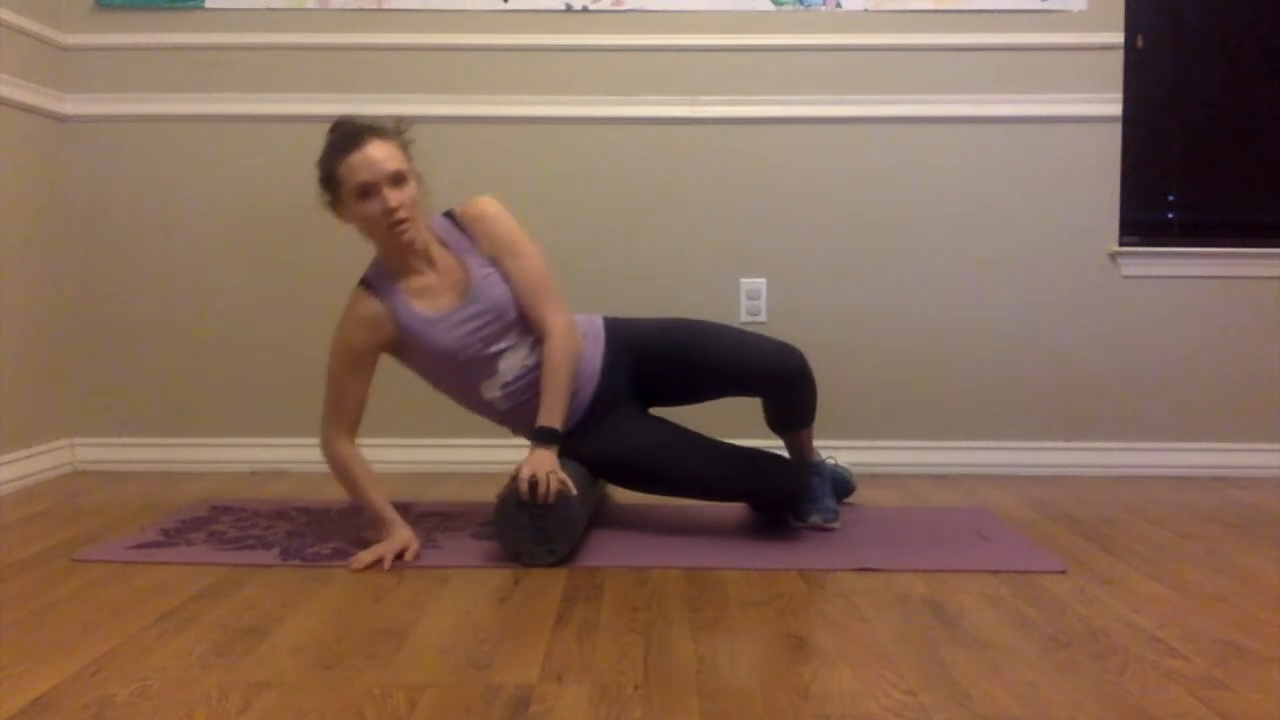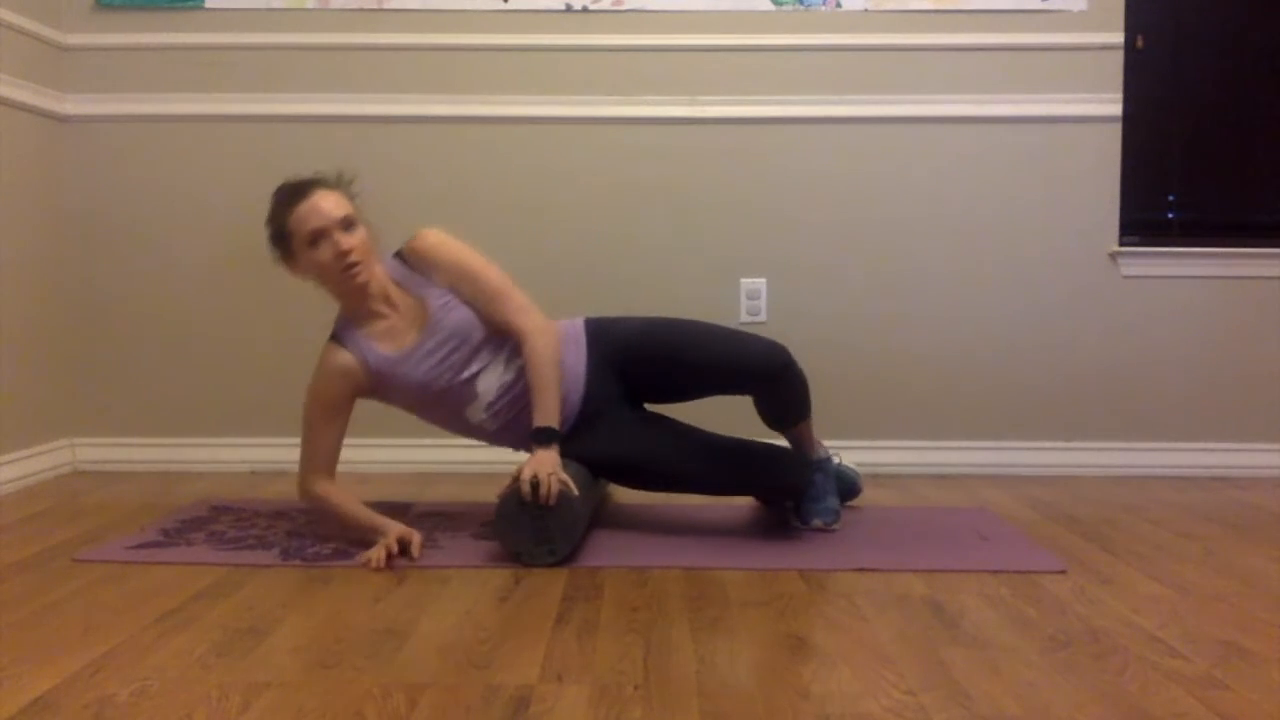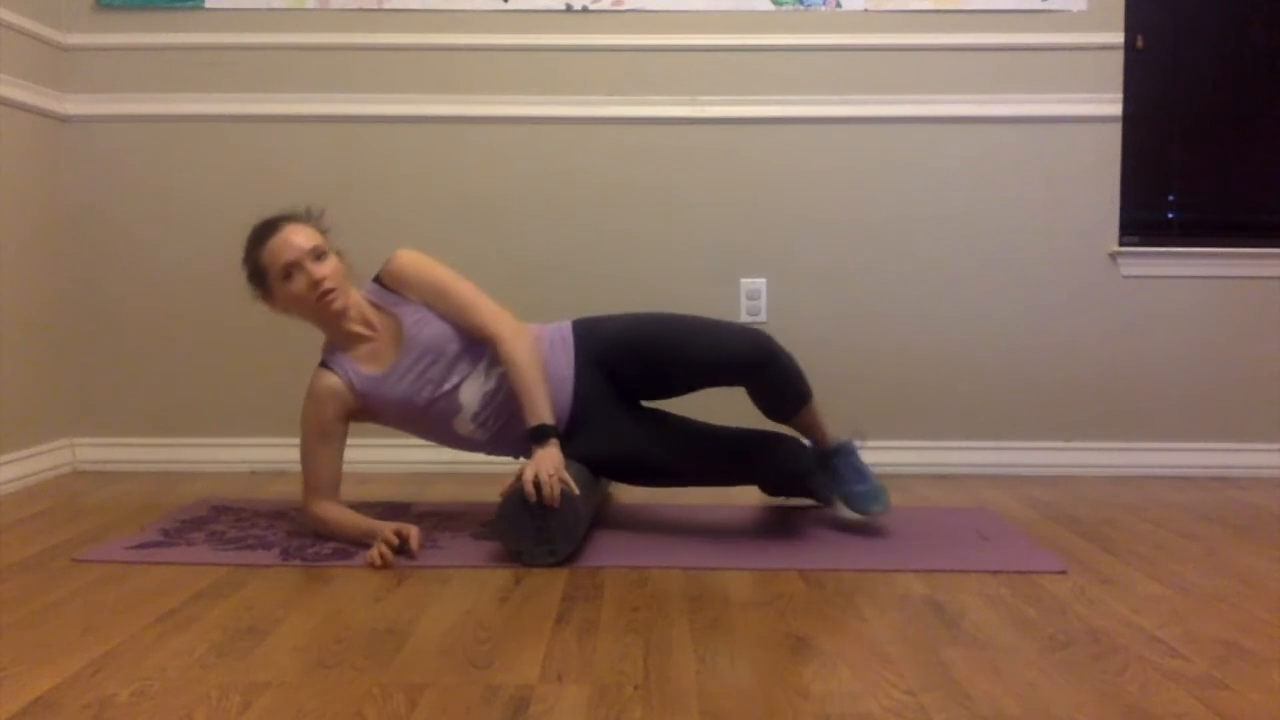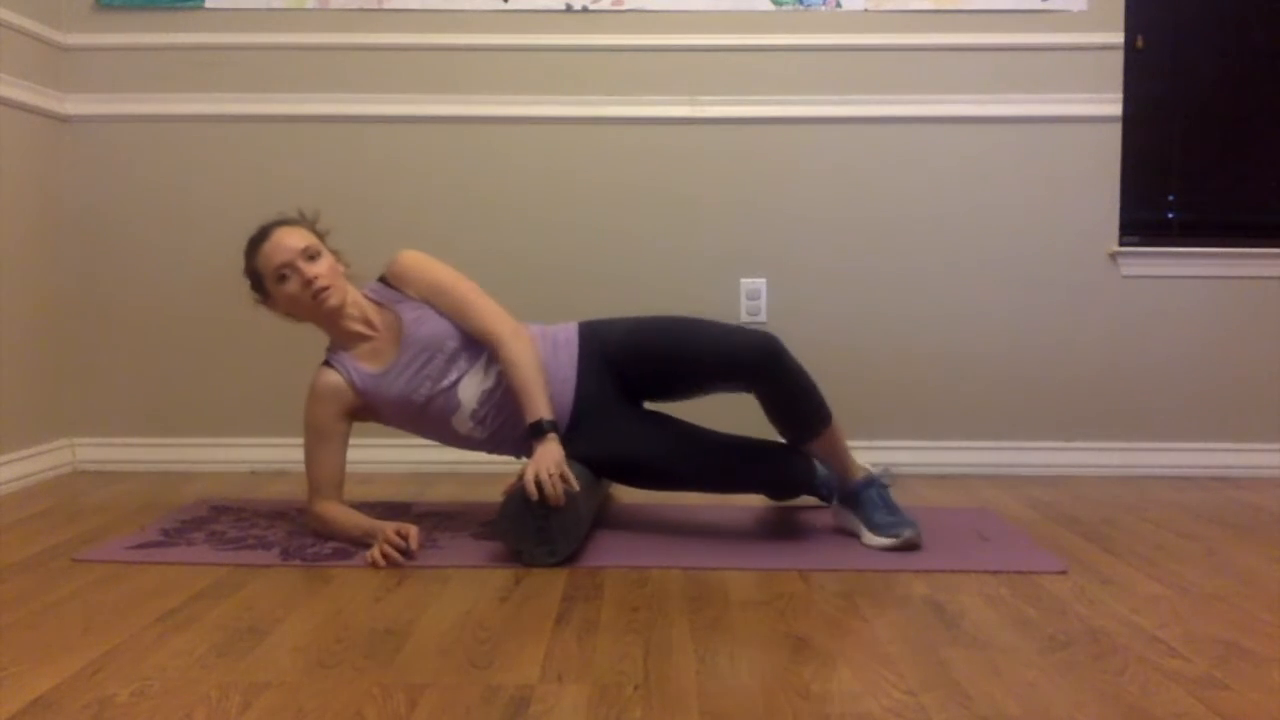
dt=0.3s
person 1, frame 1
left shoulder: (477, 219)
right shoulder: (372, 315)
left elbow: (558, 328)
right elbow: (337, 437)
left wrist: (543, 441)
right wrist: (392, 523)
left hip: (610, 352)
right hip: (581, 428)
left knee: (783, 365)
right knee: (770, 482)
left ankle: (809, 464)
right ankle: (804, 486)
person 1, frame 2
left shoulder: (427, 253)
right shoulder: (345, 363)
left elbow: (534, 328)
right elbow: (315, 480)
left wrist: (541, 440)
right wrist: (382, 527)
left hip: (594, 355)
right hip: (579, 433)
left knee: (769, 363)
right knee: (768, 476)
left ankle: (814, 461)
right ankle: (806, 484)
person 1, frame 3
left shoulder: (401, 273)
right shoulder: (332, 389)
left elbow: (508, 333)
right elbow: (318, 503)
left wrist: (542, 438)
right wrist: (376, 530)
left hip: (587, 354)
right hip: (577, 431)
left knee: (746, 350)
right knee: (772, 461)
left ankle: (831, 451)
right ankle: (816, 474)
person 1, frame 4
left shoulder: (406, 273)
right shoulder: (334, 387)
left elbow: (509, 335)
right elbow: (322, 504)
left wrist: (538, 434)
right wrist: (377, 531)
left hip: (592, 356)
right hip: (578, 435)
left knee: (755, 352)
right knee: (783, 472)
left ankle: (857, 482)
right ankle: (826, 483)
